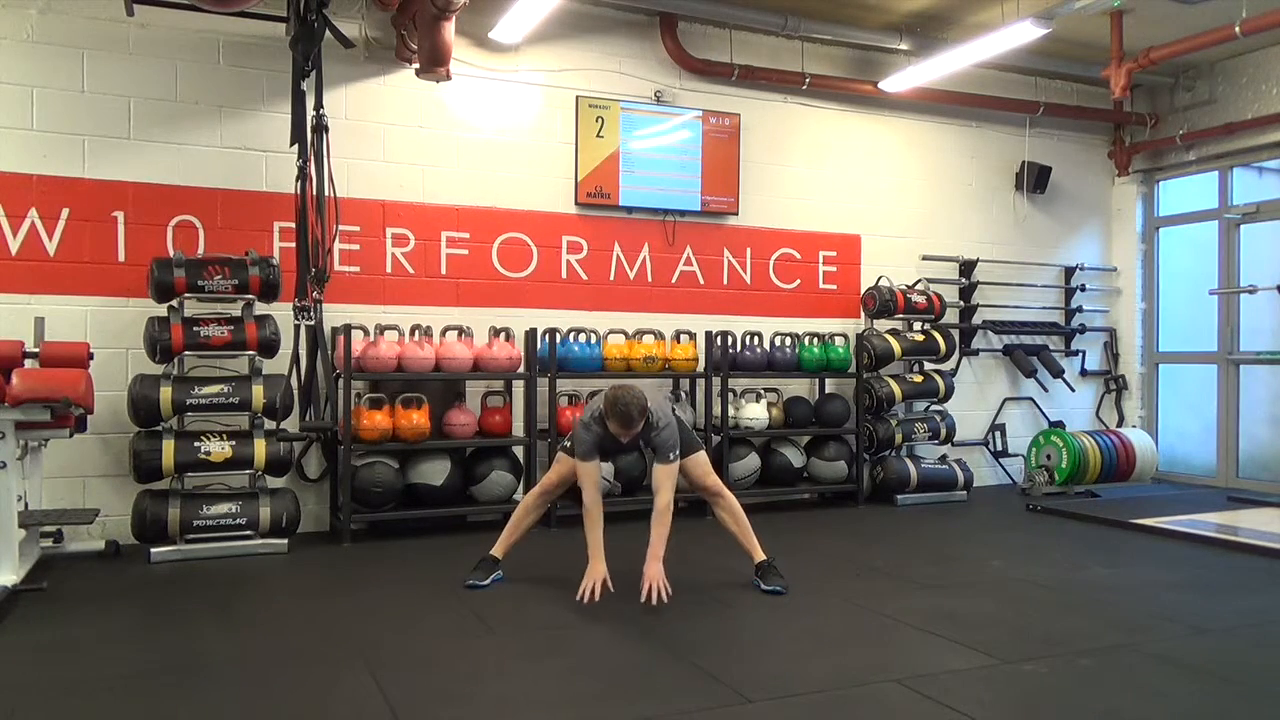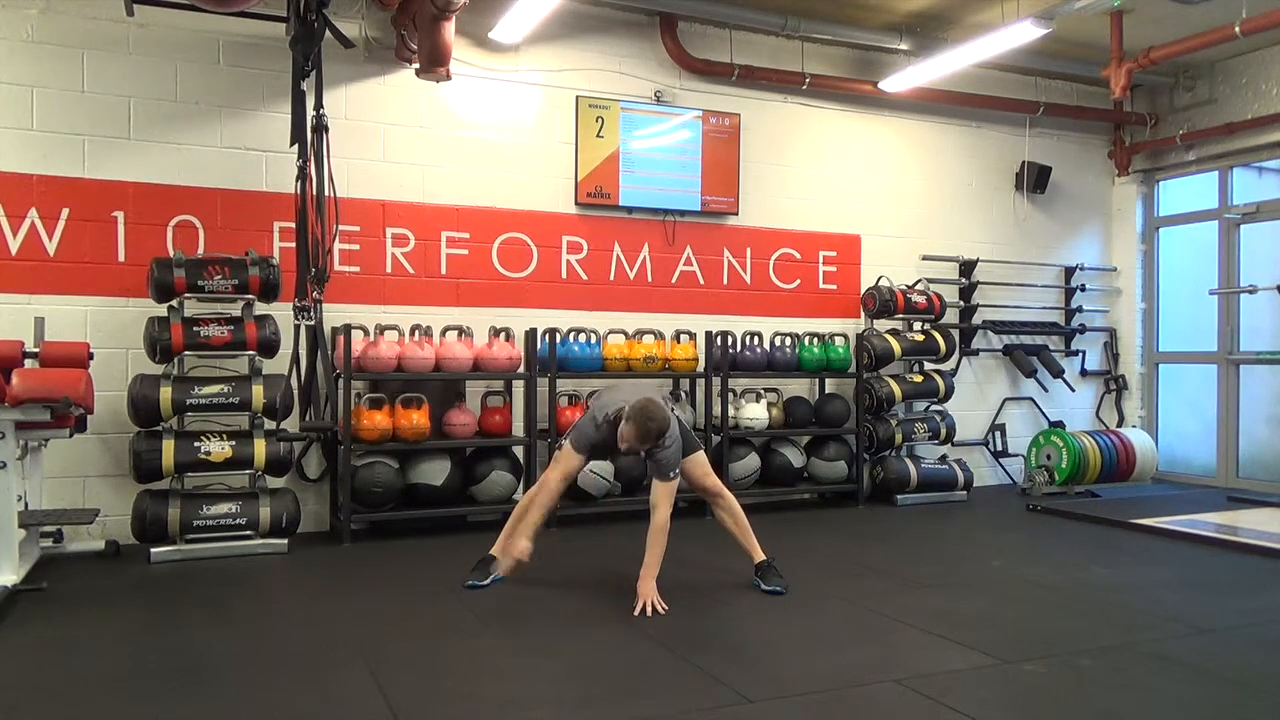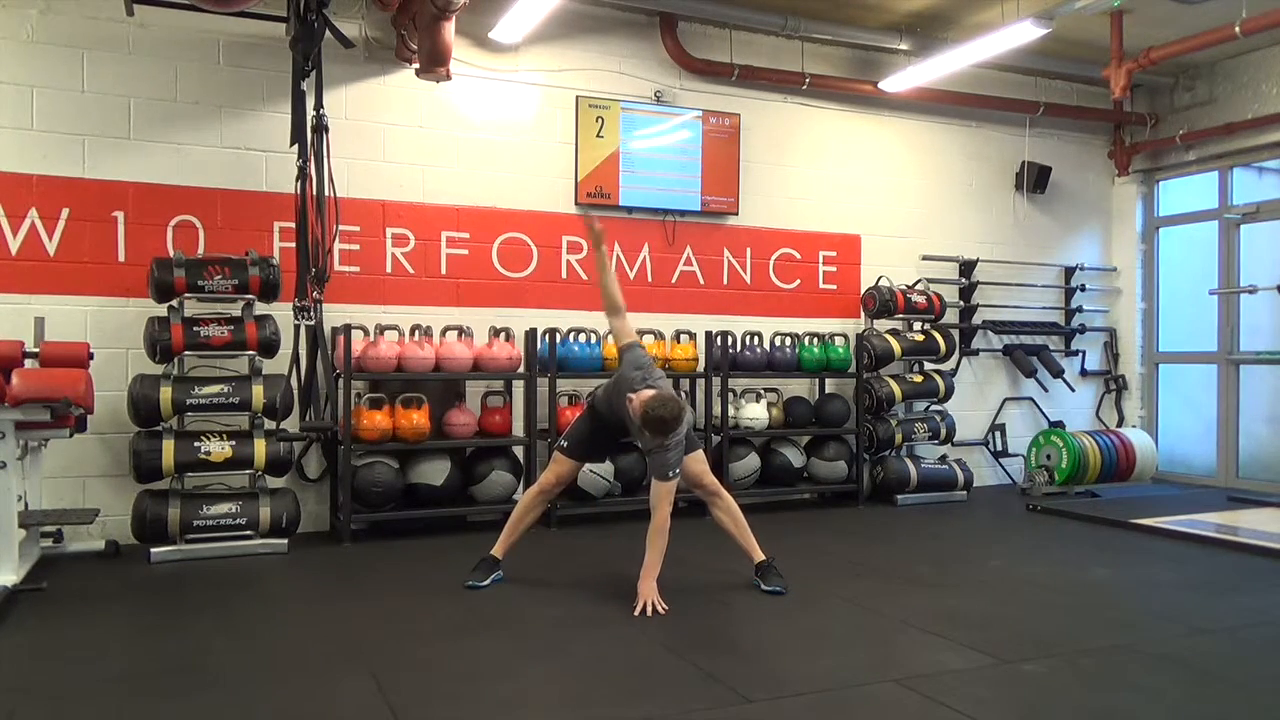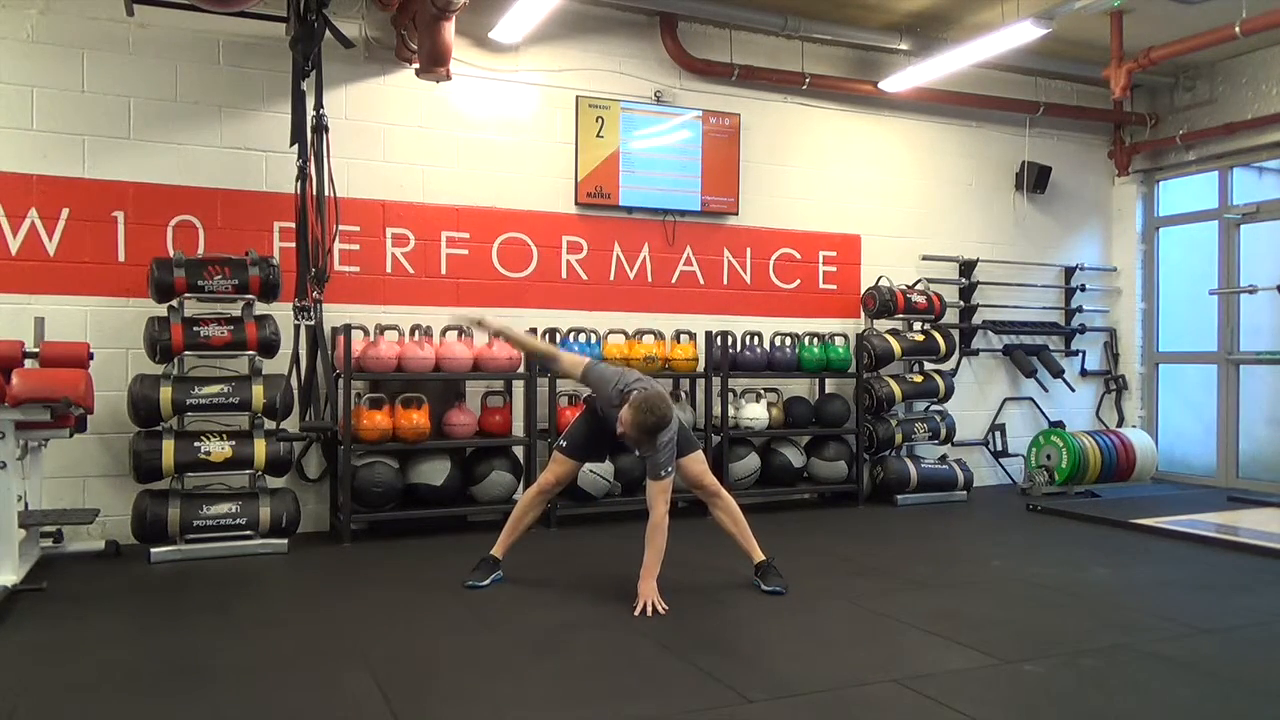
dt=0.7s
person 1, frame 1
left shoulder: (662, 423)
right shoulder: (590, 423)
left elbow: (664, 496)
right elbow: (591, 495)
left wrist: (655, 560)
right wrist: (595, 561)
left hip: (656, 419)
right hip: (604, 422)
left knee: (712, 486)
right knee: (549, 485)
left ankle: (762, 563)
right ankle: (493, 559)
person 1, frame 2
left shoulder: (668, 440)
right shoulder: (599, 419)
left elbow: (661, 511)
right elbow: (558, 478)
left wrist: (648, 579)
right wrist: (524, 537)
left hip: (660, 421)
right hip: (609, 416)
left knee: (711, 488)
right knee: (547, 480)
left ankle: (763, 564)
right ankle: (493, 557)
person 1, frame 3
left shoulder: (667, 443)
right shoulder: (642, 373)
left elbow: (661, 513)
right elbow: (617, 311)
left wrist: (648, 582)
right wrist: (600, 248)
left hip: (657, 425)
right hip: (604, 411)
left knee: (709, 488)
right knee: (549, 484)
left ankle: (762, 563)
right ankle: (494, 559)
person 1, frame 4
left shoulder: (663, 439)
right shoulder: (615, 386)
left elbow: (659, 510)
right elbow: (556, 357)
left wrist: (648, 579)
right wrist: (502, 330)
left hip: (656, 426)
right hip: (601, 412)
left knee: (709, 487)
right knee: (548, 483)
left ankle: (762, 564)
right ankle: (494, 559)
